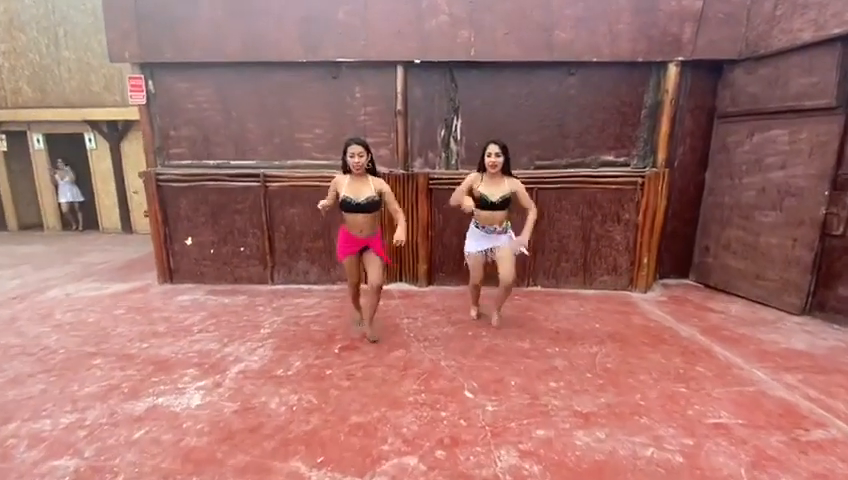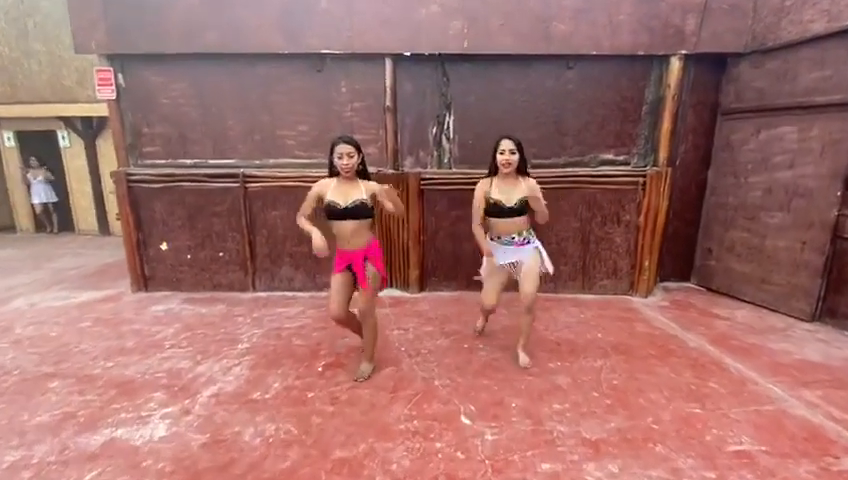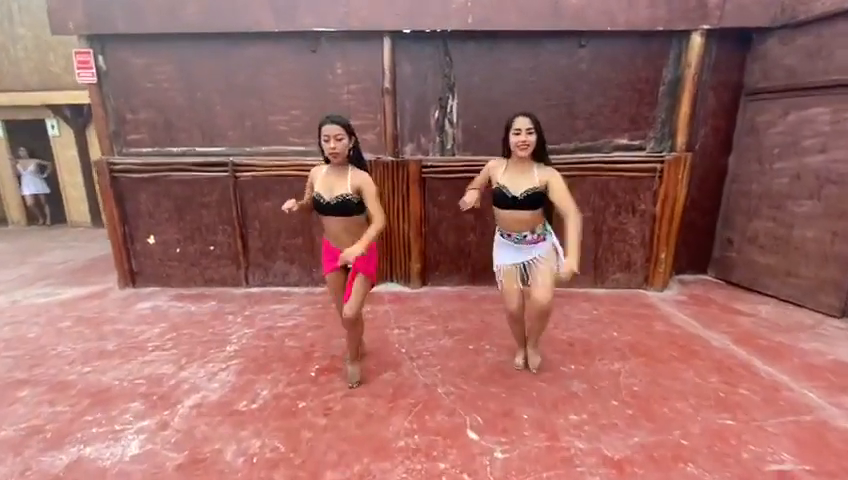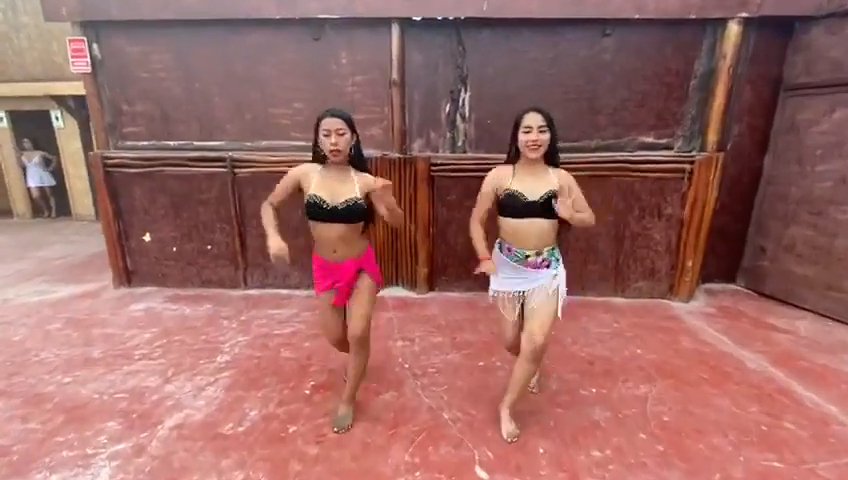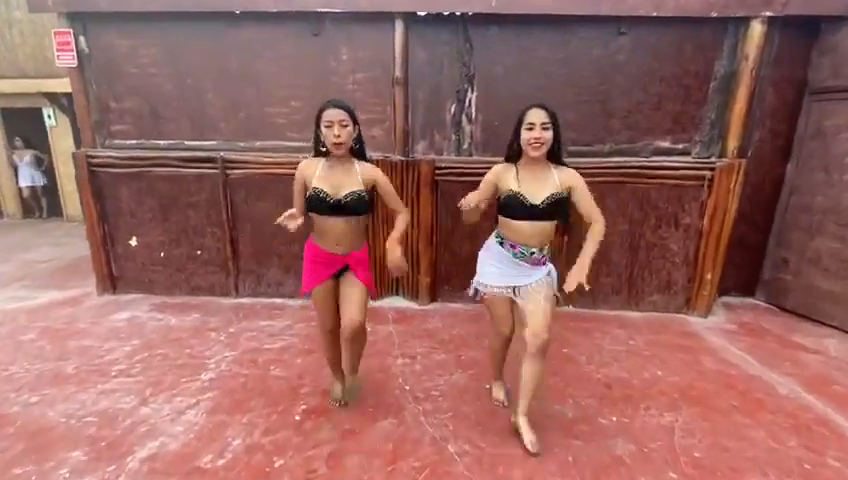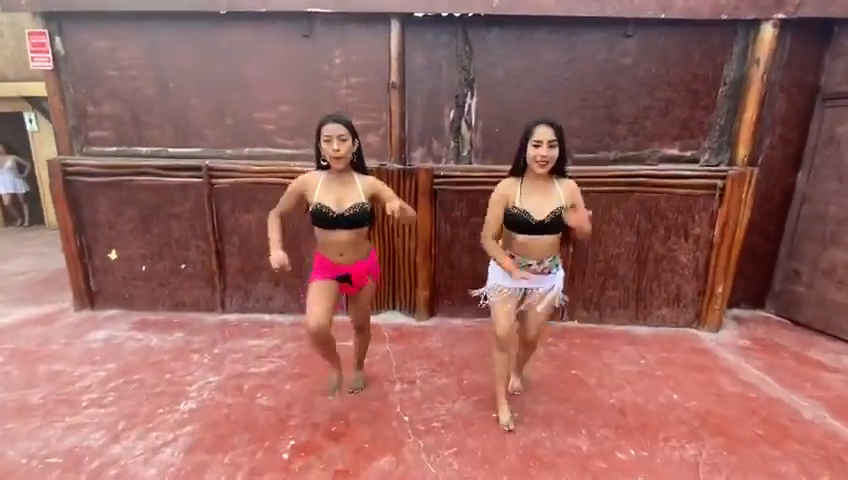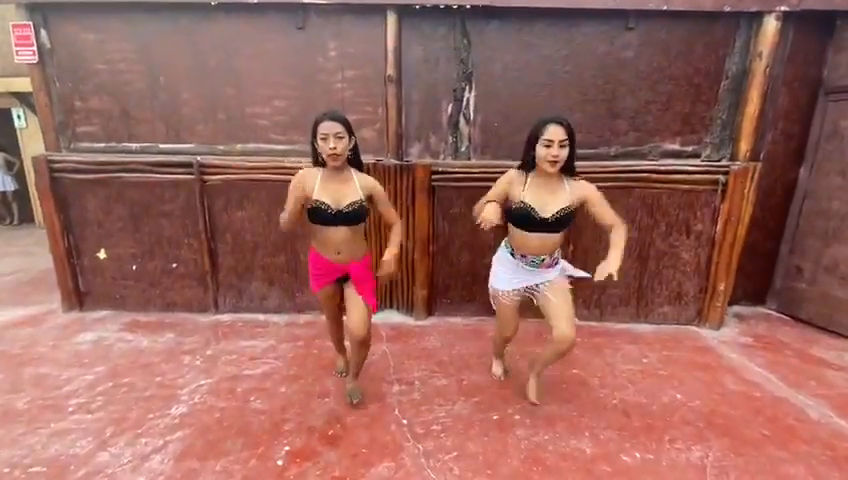
dt=0.4s
person 1, frame 1
left shoulder: (512, 183)
right shoulder: (474, 179)
left elbow: (531, 209)
right elbow: (452, 200)
left wrist: (526, 234)
right wrist: (463, 199)
left hip: (503, 236)
right hip: (477, 235)
left knee: (508, 280)
right knee: (476, 280)
left ankle: (496, 311)
right ankle: (474, 306)
person 1, frame 2
left shoulder: (529, 184)
right shoulder: (485, 186)
left elbow: (543, 219)
right elbow: (476, 223)
left wrist: (536, 203)
right wrist: (488, 253)
left hip: (527, 249)
right hip: (497, 249)
left knee: (528, 302)
right knee: (489, 303)
left ankle: (521, 348)
right ankle: (484, 316)
person 1, frame 3
left shoulder: (546, 174)
right shoulder: (494, 167)
left elbow: (572, 213)
right elbow: (473, 187)
left wrist: (572, 255)
right wrist: (470, 198)
left hip: (541, 245)
right hip: (506, 246)
left knee: (542, 302)
right knee: (513, 309)
left ankle: (533, 346)
right ankle: (521, 347)
person 1, frame 4
left shoulder: (561, 178)
right shoulder: (499, 175)
left elbow: (589, 219)
right elbow: (476, 220)
left wrist: (570, 215)
right wrist: (484, 255)
left hip: (546, 271)
right hip: (507, 267)
left knee: (535, 343)
right knee: (511, 340)
left ankle: (506, 406)
right ankle: (531, 367)
person 1, frame 5
left shoulder: (566, 177)
right shoulder: (502, 173)
left elbow: (596, 223)
right elbow: (471, 208)
left wrist: (583, 262)
right wrist: (469, 205)
left hip: (538, 268)
right hip: (499, 262)
left knee: (537, 340)
right knee: (501, 335)
left ankle: (522, 416)
right ankle: (496, 381)
person 1, frame 6
left shoulder: (568, 189)
right shoulder: (507, 188)
left elbow: (586, 233)
right elbow: (488, 239)
left wrist: (579, 222)
right wrist: (512, 266)
left hip: (547, 274)
right hip: (508, 272)
left knee: (530, 338)
right knee: (504, 338)
left ankle: (517, 372)
right ankle: (502, 402)
person 1, frame 7
left shoulder: (580, 189)
right shoulder: (514, 179)
left elbow: (616, 228)
right elbow: (482, 209)
left wrist: (613, 257)
right wrist: (487, 208)
left hip: (549, 270)
right hip: (511, 267)
left knee: (566, 338)
right knee: (507, 331)
left ankle: (535, 373)
right ankle: (497, 357)
person 2, frame 1
left shoulder: (378, 183)
right shoulder: (338, 182)
left elbow: (396, 211)
right elbow: (327, 206)
left wrist: (400, 229)
right wrist: (323, 206)
left hip: (372, 240)
right hip: (348, 240)
left knee: (376, 283)
right knee: (353, 284)
left ankle: (368, 324)
right ankle: (358, 311)
person 2, frame 2
left shoulder: (370, 187)
right shoulder: (324, 187)
left elbow: (398, 212)
right elbow: (301, 216)
left wrist: (391, 197)
right wrist: (315, 233)
left hip: (370, 254)
right hip: (343, 257)
left knee: (365, 311)
right knee: (336, 313)
left ankle: (367, 359)
right ankle: (367, 335)
person 2, frame 3
left shoulder: (361, 179)
right shoulder: (316, 174)
left elbow: (379, 221)
right elbow: (307, 206)
left wrist: (359, 245)
right wrist: (295, 204)
left hip: (361, 252)
right hip: (332, 253)
left knee: (351, 313)
right knee: (342, 311)
left ankle: (354, 360)
right ankle: (355, 348)
person 2, frame 4
left shoulder: (366, 180)
right shoulder: (305, 174)
left elbow: (397, 221)
right elbow: (268, 205)
left wrist: (388, 203)
right wrist: (274, 238)
left hip: (362, 266)
right hip: (326, 266)
left knee: (358, 333)
right knee: (335, 337)
left ankle: (347, 400)
right ankle: (357, 362)
person 2, frame 5
left shoulder: (369, 172)
right shoulder: (307, 168)
left elbow: (401, 212)
right elbow: (299, 211)
left wrist: (393, 243)
right wrist: (295, 219)
left hip: (355, 259)
right hip: (317, 258)
left knee: (353, 325)
right knee: (328, 328)
left ankle: (352, 372)
right ankle: (336, 378)
person 2, frame 6
left shoulder: (370, 185)
right shoulder: (308, 182)
left elbow: (409, 219)
right elbow: (276, 214)
left wrist: (399, 208)
right wrist: (275, 248)
left hip: (363, 266)
right hip: (326, 267)
left knee: (360, 324)
right knee: (315, 327)
left ankle: (358, 367)
right ankle: (335, 366)
person 2, frame 7
left shoulder: (367, 183)
right shoulder: (304, 178)
left elbow: (394, 222)
right elbow: (285, 225)
left wrist: (391, 251)
right wrist: (294, 204)
left hip: (358, 266)
right hip: (323, 266)
left knee: (360, 333)
right knee: (335, 324)
left ankle: (354, 376)
right ankle: (341, 356)
